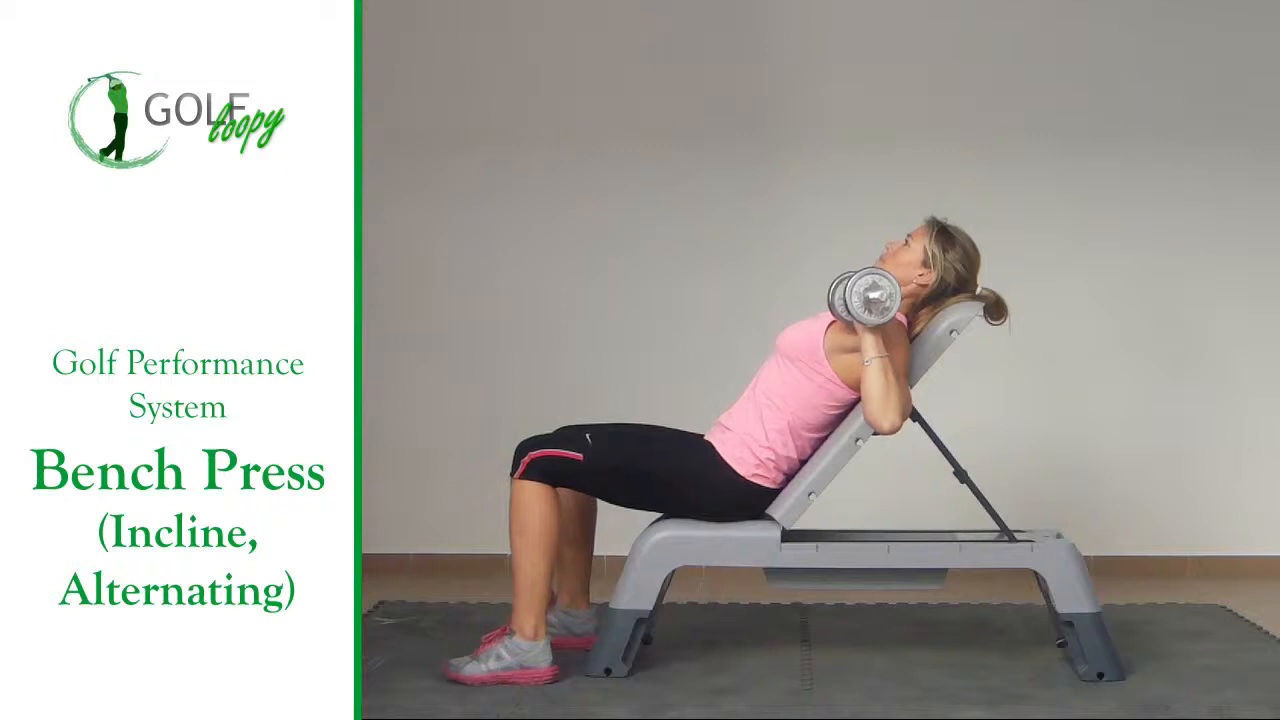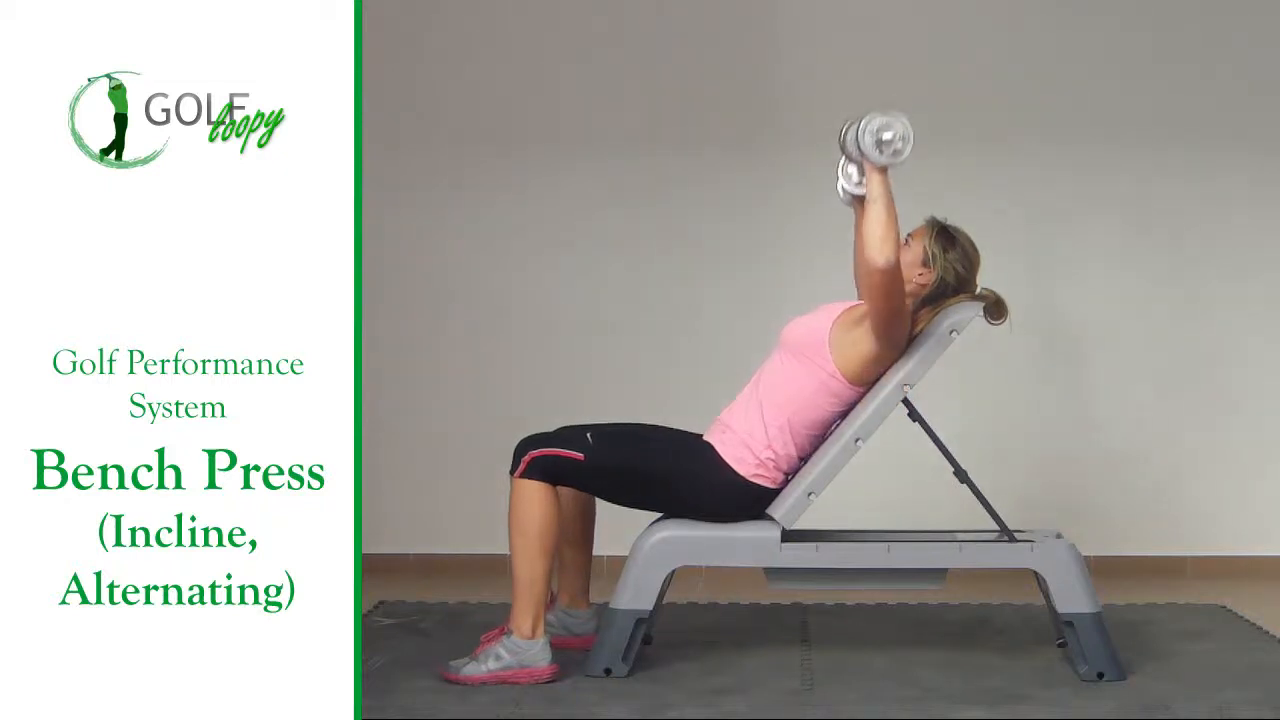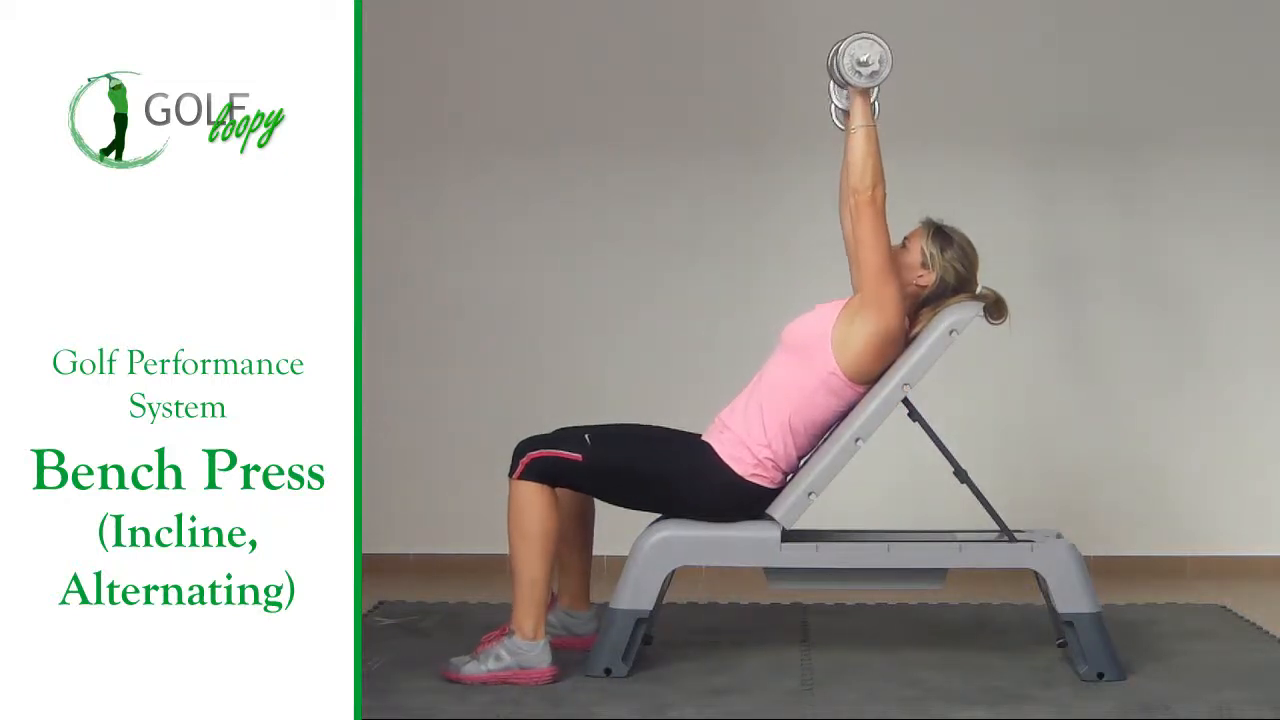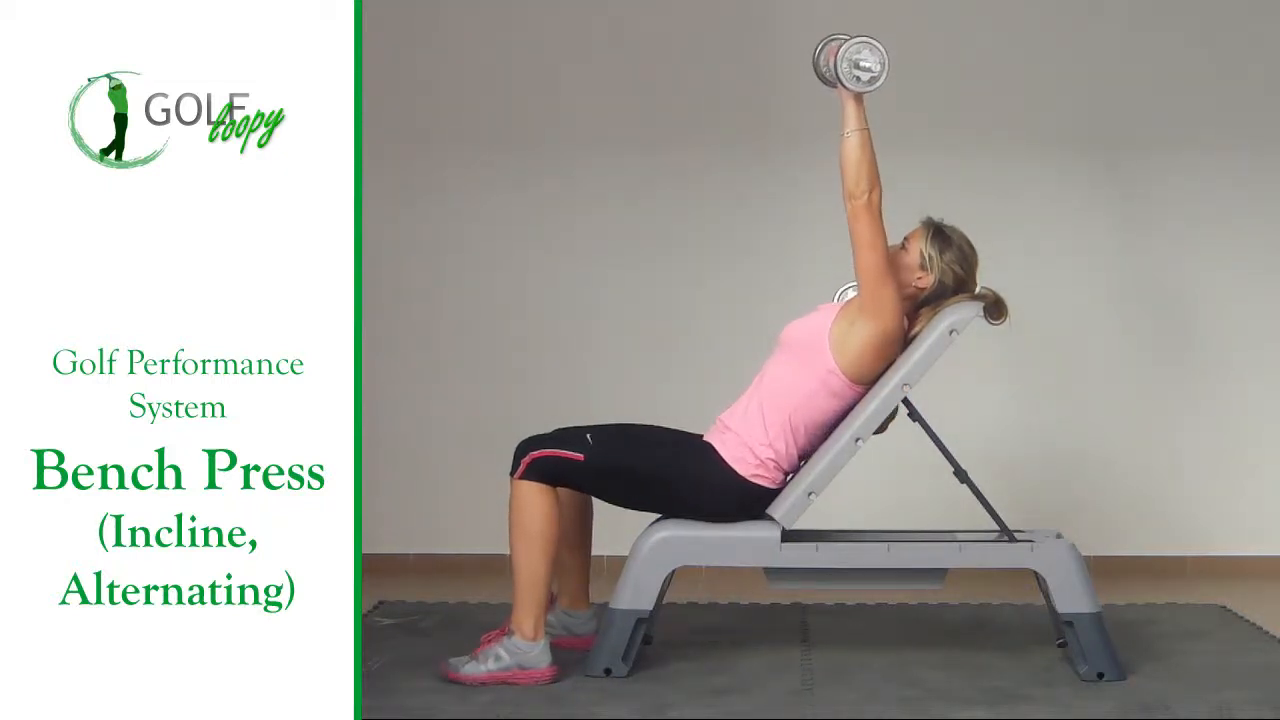
dt=1s
person 1, frame 1
left shoulder: (889, 334)
right shoulder: (880, 324)
left elbow: (886, 419)
left wrist: (869, 334)
right wrist: (865, 322)
left hip: (730, 476)
right hip: (730, 461)
left knee: (537, 459)
right knee: (564, 455)
left ankle: (526, 644)
right ankle: (571, 612)
person 1, frame 2
left shoulder: (890, 325)
right shoulder: (876, 315)
left elbow: (880, 258)
right elbow: (875, 258)
left wrist: (878, 174)
right wrist: (864, 199)
left hip: (728, 475)
right hip: (730, 463)
left knee: (536, 458)
right knee: (562, 450)
left ankle: (525, 644)
right ankle: (571, 612)
person 1, frame 3
left shoulder: (883, 317)
right shoulder: (871, 315)
left elbow: (866, 198)
right elbow: (852, 209)
left wrist: (862, 101)
right wrist: (853, 113)
left hip: (729, 477)
right hip: (729, 461)
left knee: (535, 459)
right knee: (562, 451)
left ankle: (526, 644)
right ankle: (573, 613)
person 1, frame 4
left shoulder: (882, 321)
right shoulder: (876, 328)
left elbow: (861, 199)
left wrist: (853, 101)
left hip: (731, 477)
right hip: (730, 461)
left knee: (537, 459)
right knee: (562, 453)
left ankle: (526, 645)
right ankle: (572, 613)
